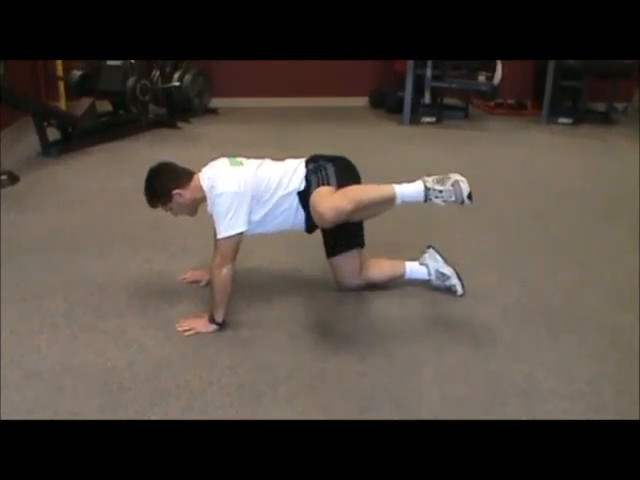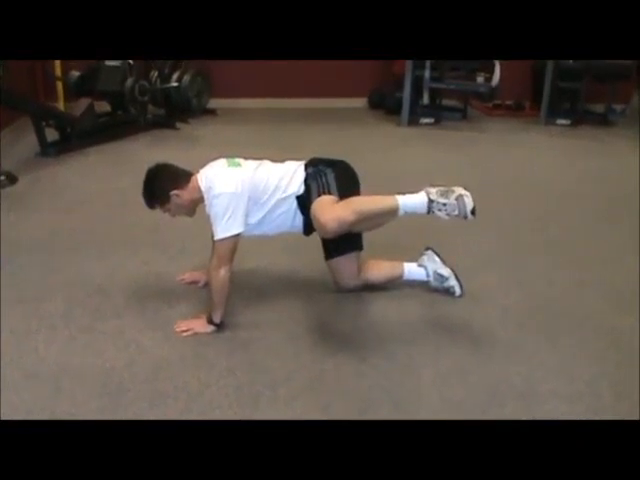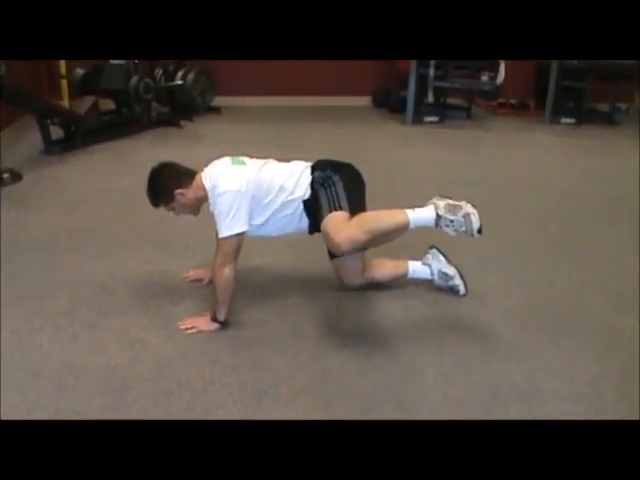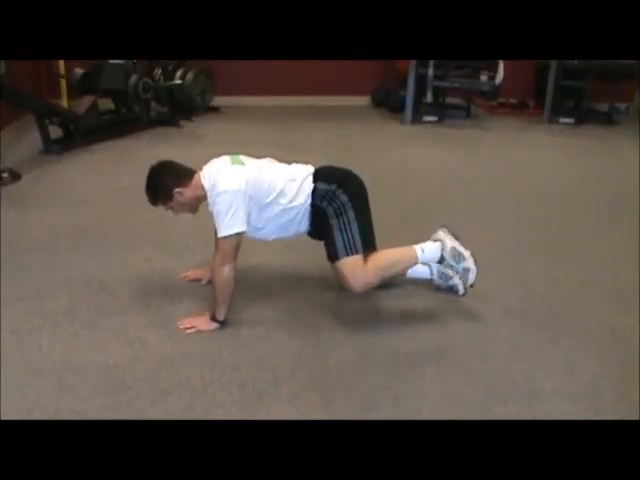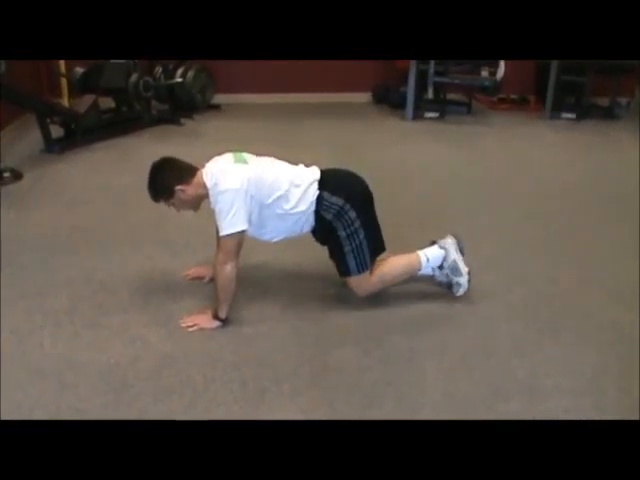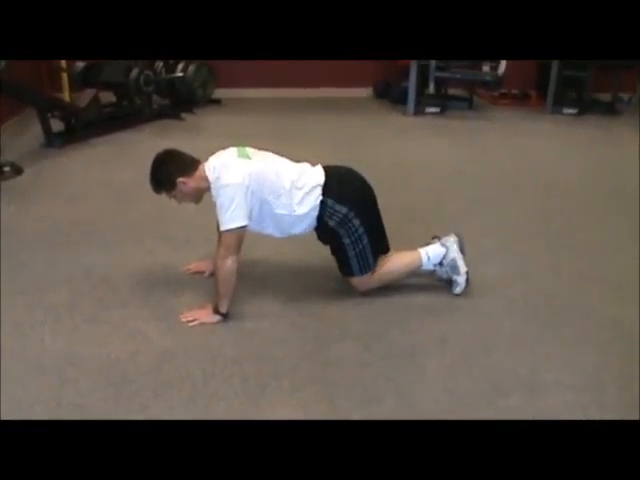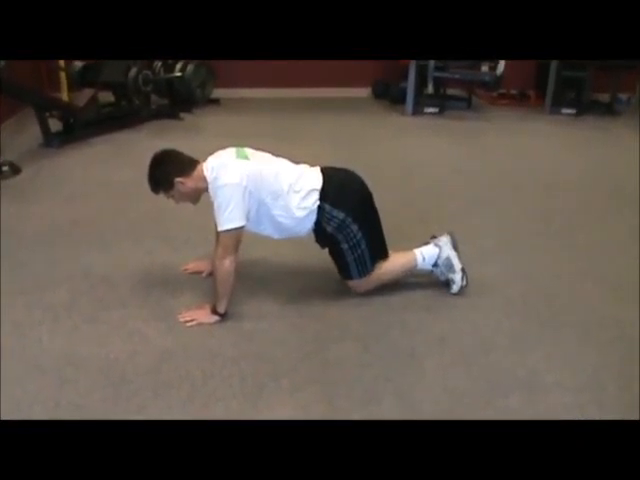
dt=0.3s
person 1, frame 1
left shoulder: (225, 190)
right shoulder: (211, 176)
left elbow: (226, 262)
right elbow: (222, 245)
left wrist: (215, 319)
right wrist: (211, 272)
left hip: (325, 172)
right hip: (316, 185)
left knee: (328, 212)
right knee: (351, 279)
left ankle: (423, 189)
right ankle: (426, 268)
person 1, frame 2
left shoulder: (221, 192)
right shoulder: (210, 178)
left elbow: (224, 263)
left wrist: (213, 320)
right wrist: (209, 273)
left hip: (323, 177)
right hip: (313, 188)
left knee: (331, 224)
right knee: (348, 280)
left ankle: (425, 200)
right ankle: (426, 269)
person 1, frame 3
left shoulder: (225, 191)
right shoulder: (214, 175)
left elbow: (228, 261)
right elbow: (226, 246)
left wrist: (217, 318)
right wrist: (213, 271)
left hip: (329, 181)
right hip: (319, 188)
left knee: (343, 241)
right knee: (353, 277)
left ankle: (434, 213)
right ankle: (429, 267)
person 1, frame 4
left shoulder: (223, 191)
right shoulder: (213, 173)
left elbow: (227, 261)
left wrist: (216, 317)
right wrist: (212, 270)
left hip: (332, 194)
right hip: (323, 193)
left knee: (357, 279)
right knee: (354, 270)
left ankle: (436, 249)
right ankle: (431, 267)
person 1, frame 5
left shoulder: (226, 189)
right shoulder: (216, 170)
left elbow: (229, 259)
right elbow: (225, 238)
left wrist: (219, 315)
right wrist: (215, 268)
left hip: (338, 202)
right hip: (327, 195)
left knee: (364, 286)
right knee: (359, 269)
left ankle: (438, 255)
right ankle: (434, 261)
person 1, frame 6
left shoulder: (227, 184)
right shoulder: (220, 163)
left elbow: (230, 254)
right elbow: (227, 232)
left wrist: (219, 310)
right wrist: (215, 262)
left hip: (338, 202)
right hip: (331, 188)
left knee: (365, 280)
right knee: (364, 264)
left ankle: (439, 253)
right ankle: (437, 254)
person 1, frame 7
left shoulder: (225, 183)
right shoulder: (219, 163)
left elbow: (228, 254)
left wrist: (217, 310)
right wrist: (213, 262)
left hip: (336, 205)
right hip: (330, 188)
left knee: (362, 281)
right knee: (363, 265)
left ankle: (433, 254)
right ankle: (434, 253)
